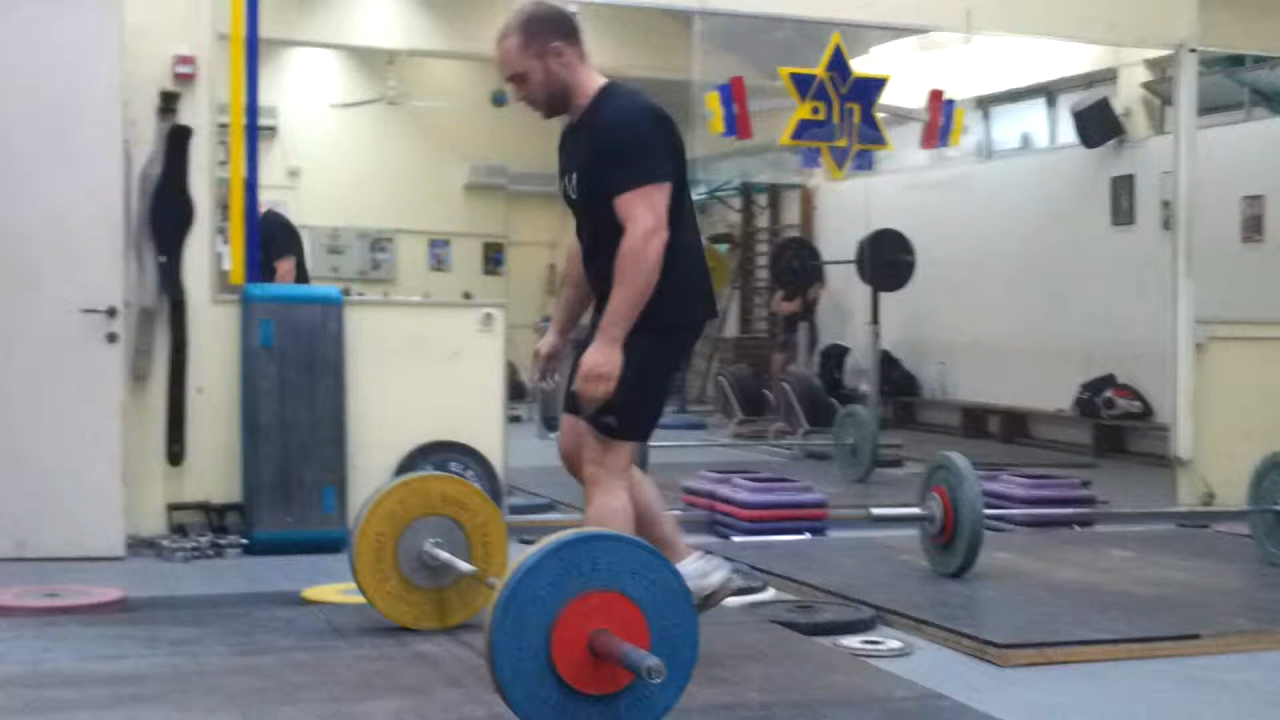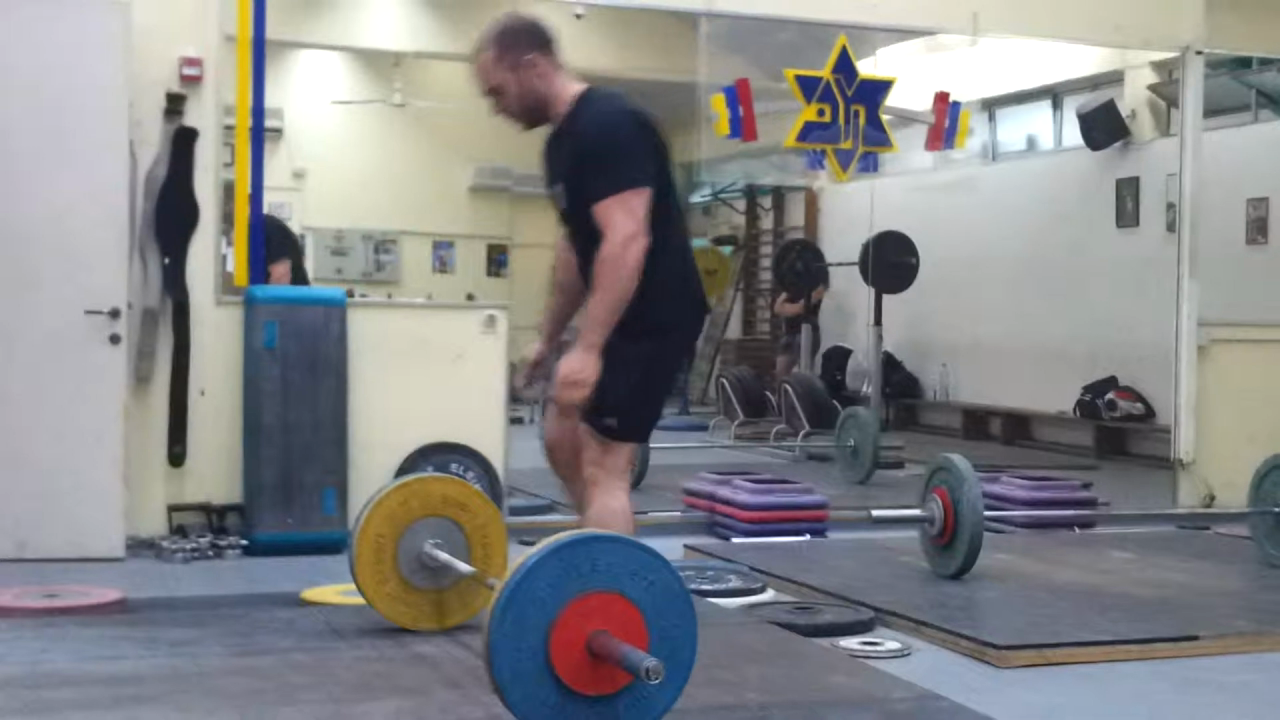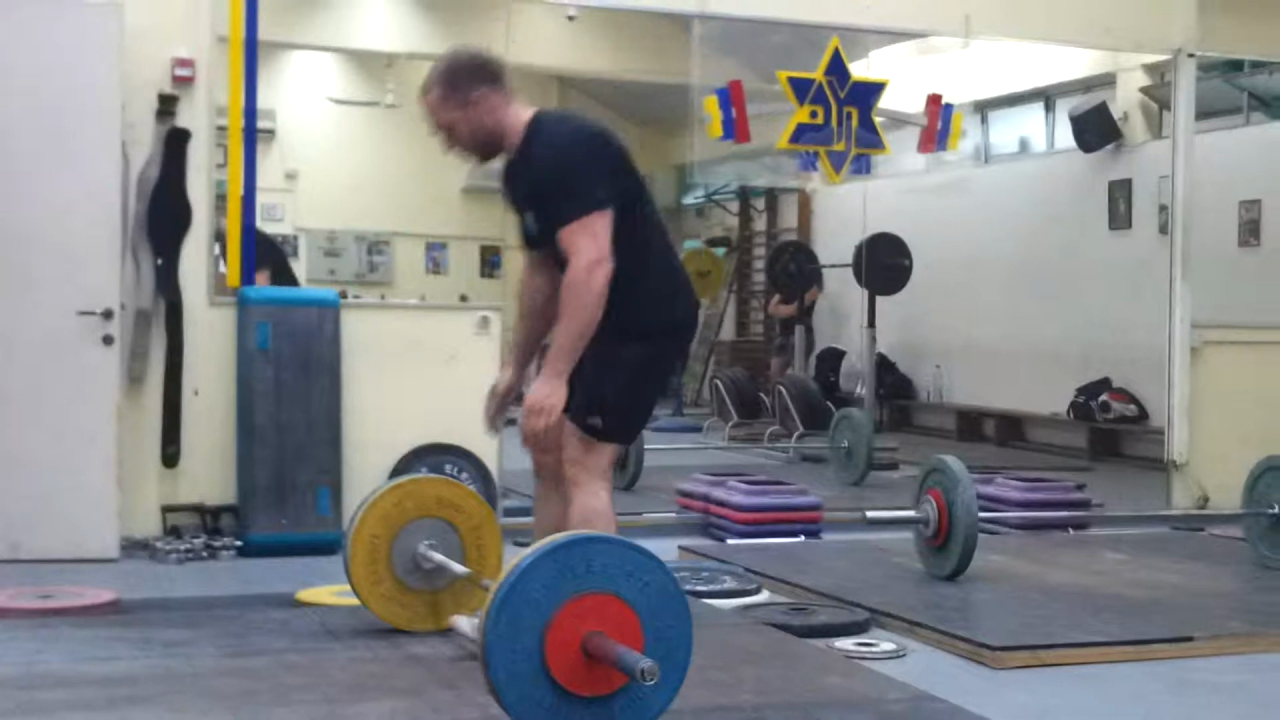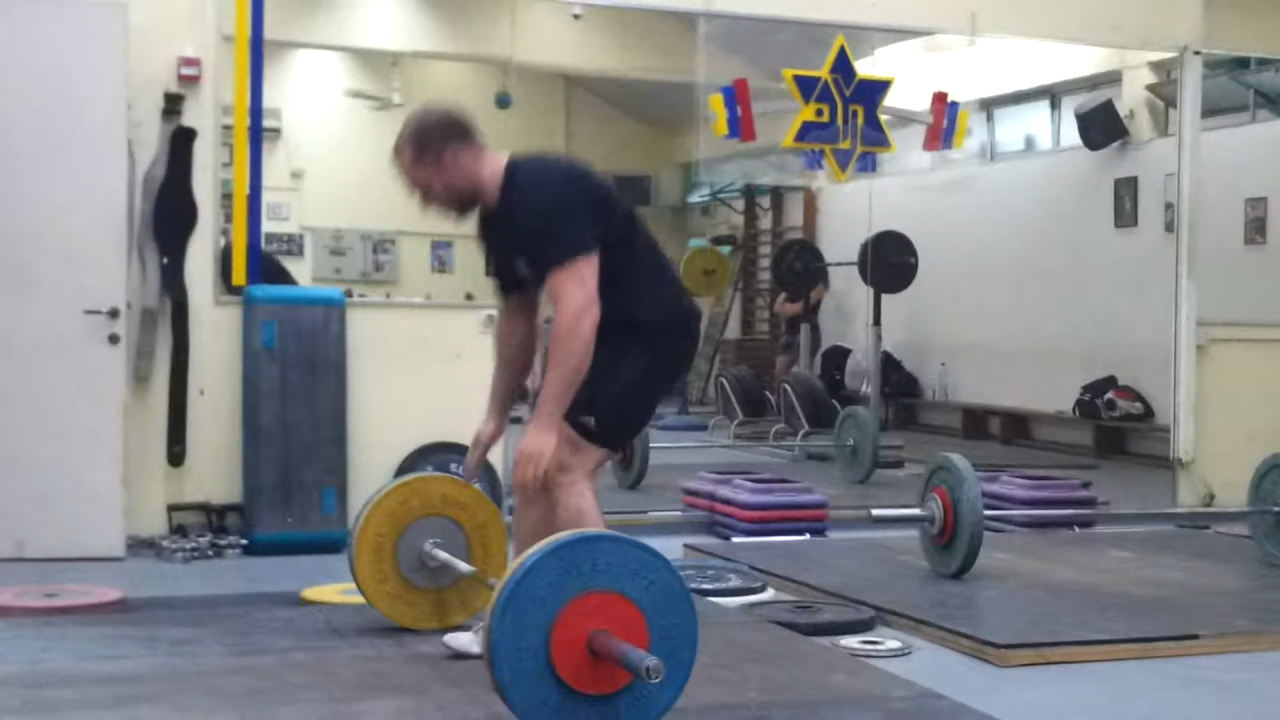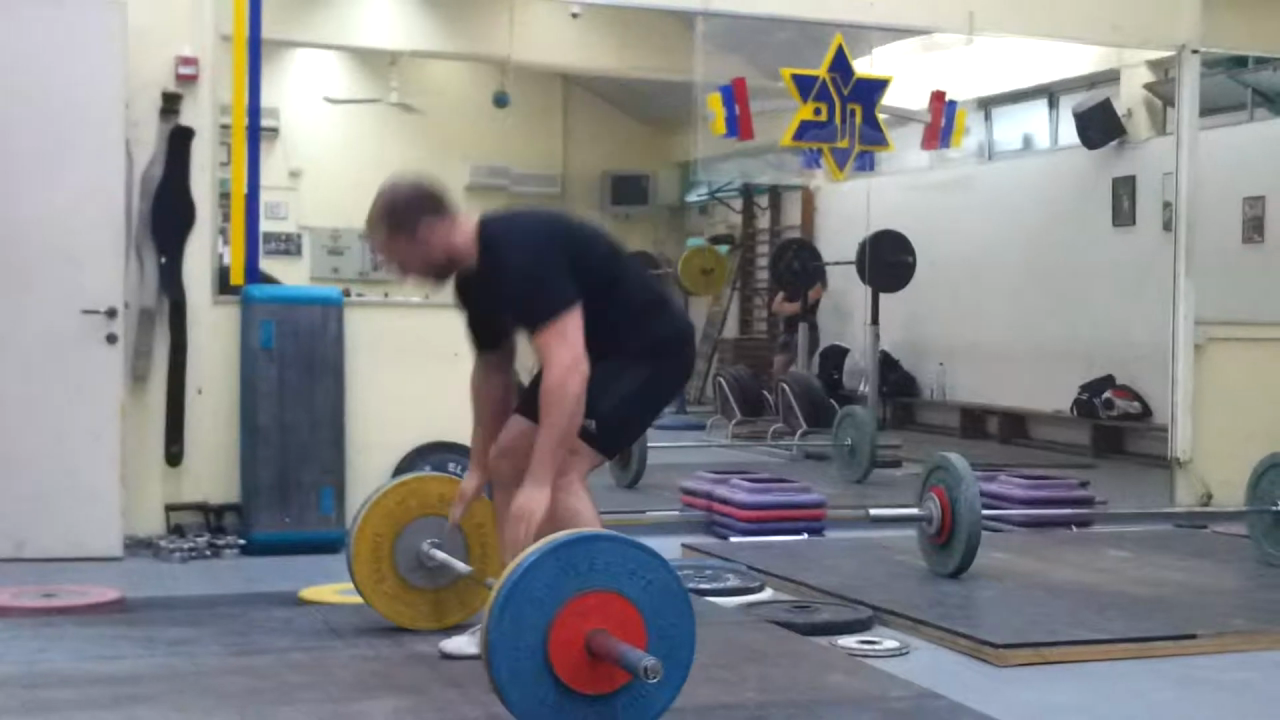
dt=0.1s
person 1, frame 1
left shoulder: (626, 123)
right shoulder: (578, 135)
left elbow: (646, 236)
left wrist: (607, 343)
right wrist: (558, 329)
left hip: (651, 321)
right hip: (626, 320)
left knee: (602, 462)
right knee: (577, 449)
right ankle: (691, 566)
person 1, frame 2
left shoulder: (606, 125)
right shoulder: (565, 139)
left elbow: (628, 241)
left wrist: (587, 349)
right wrist: (549, 335)
left hip: (654, 314)
right hip: (615, 313)
left knee: (599, 462)
right knee: (562, 443)
person 1, frame 3
left shoulder: (566, 148)
right shoulder: (522, 168)
left elbow: (591, 265)
right elbow: (542, 270)
left wrist: (554, 377)
right wrist: (516, 365)
left hip: (642, 326)
right hip: (605, 335)
left knee: (579, 468)
right knee: (546, 445)
person 1, frame 4
left shoulder: (545, 194)
right shoulder: (499, 217)
left elbow: (580, 313)
right elbow: (516, 318)
left wrist: (545, 426)
right wrist: (496, 414)
left hip: (648, 330)
right hip: (615, 329)
left knee: (562, 464)
right knee: (532, 477)
person 1, frame 5
left shoulder: (523, 252)
right shoulder: (474, 275)
left elbow: (567, 368)
right elbow: (493, 369)
left wrist: (539, 485)
right wrist: (479, 467)
left hip: (648, 351)
right hip: (598, 348)
left knee: (558, 465)
right knee: (507, 461)
